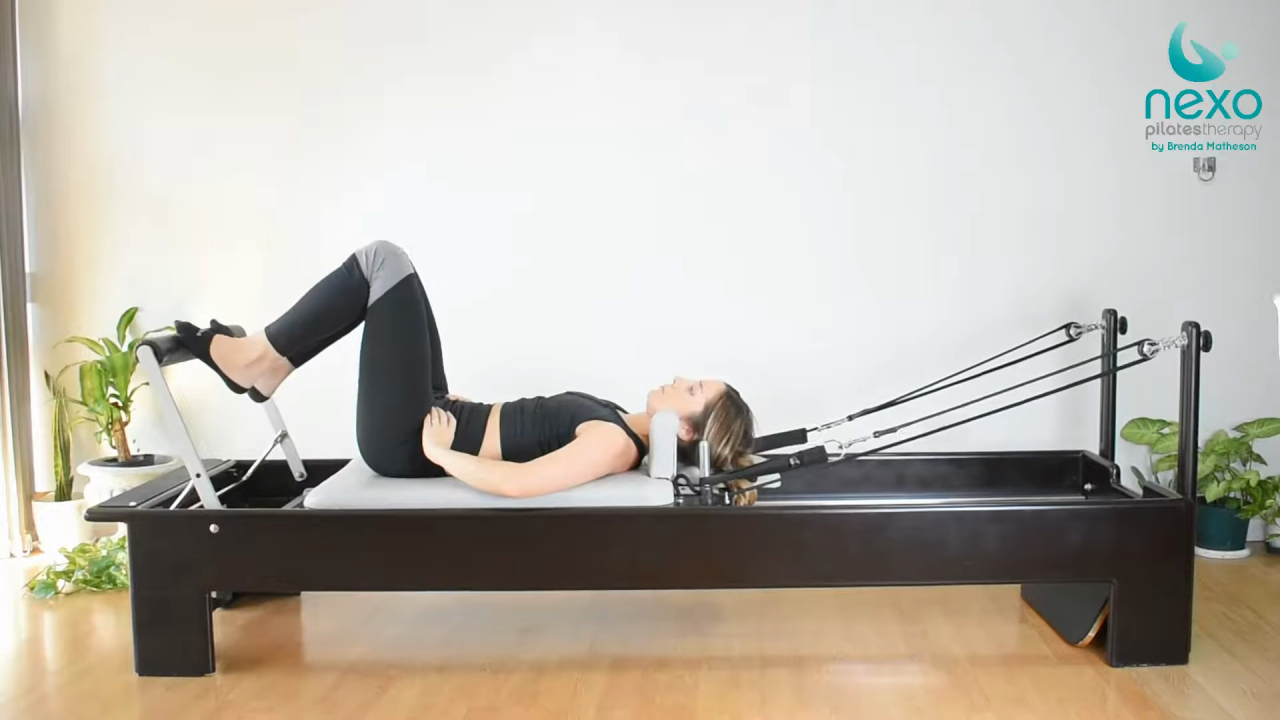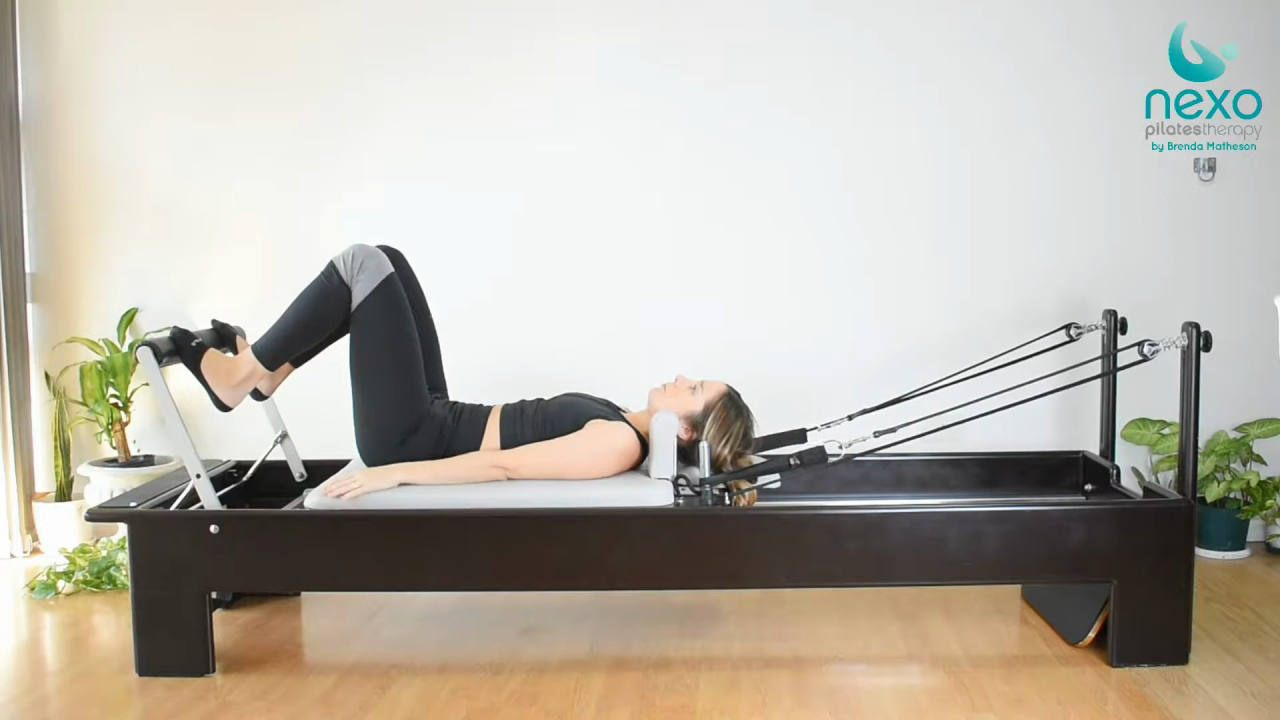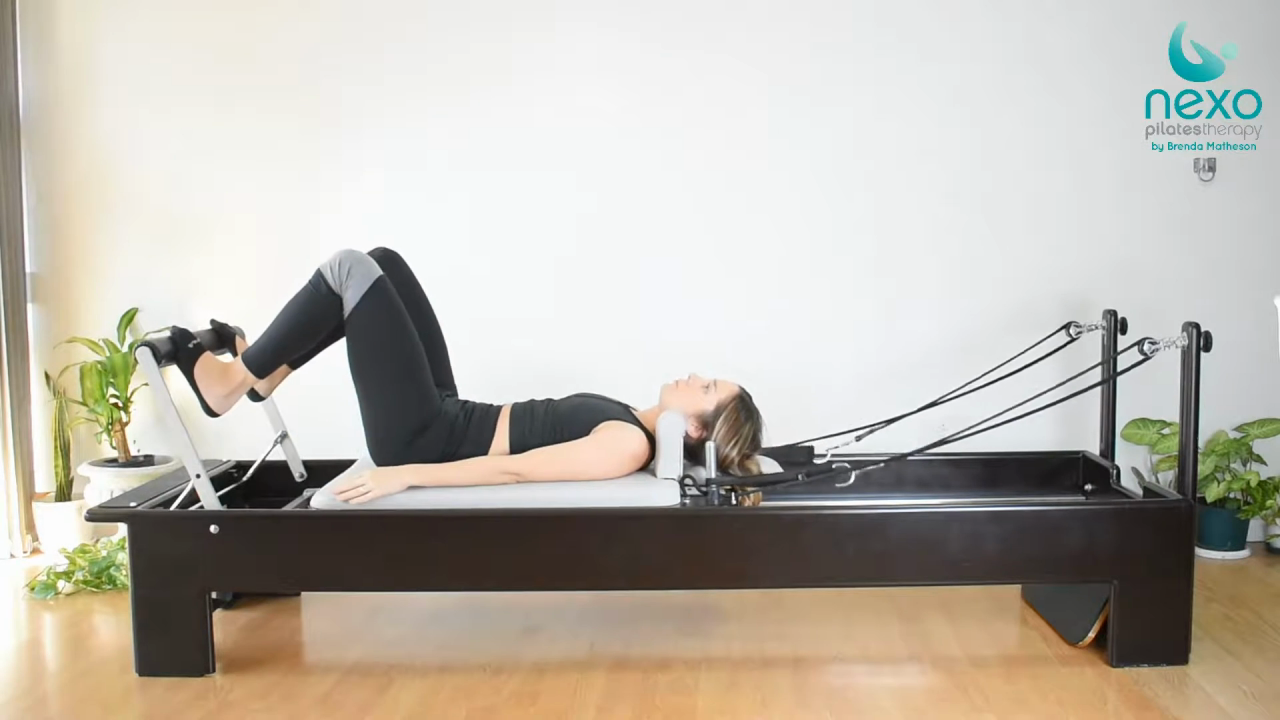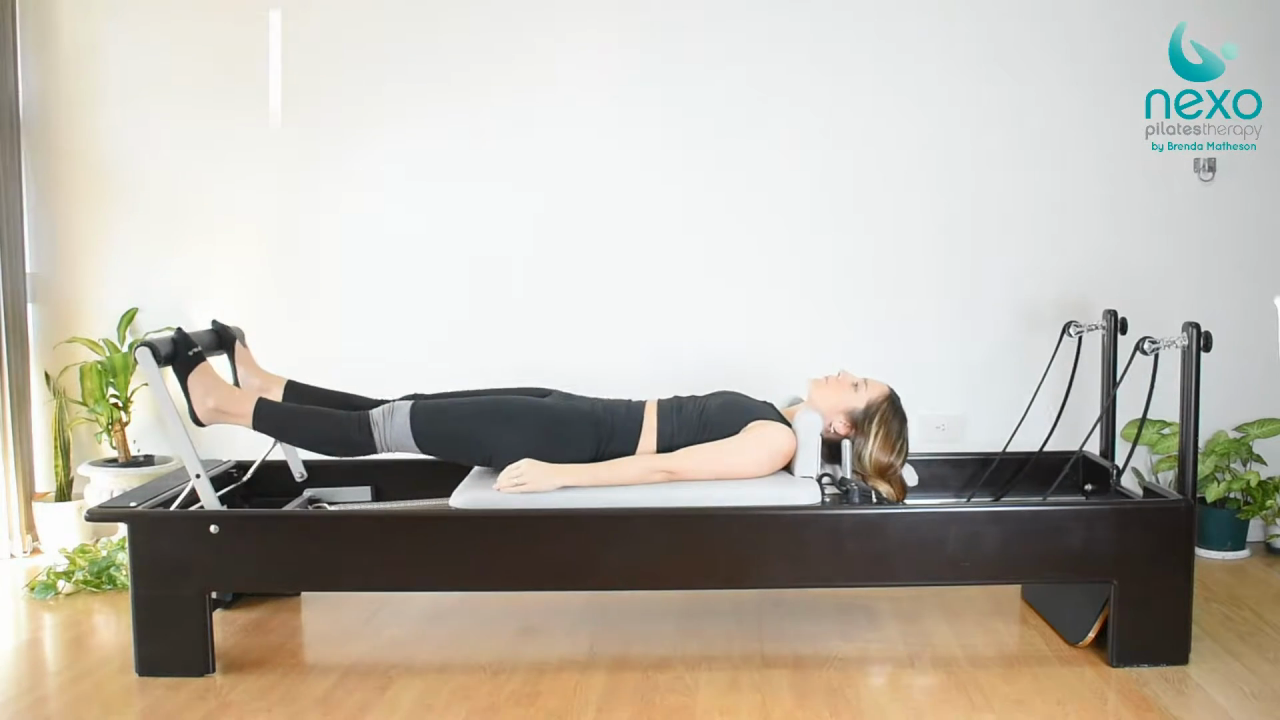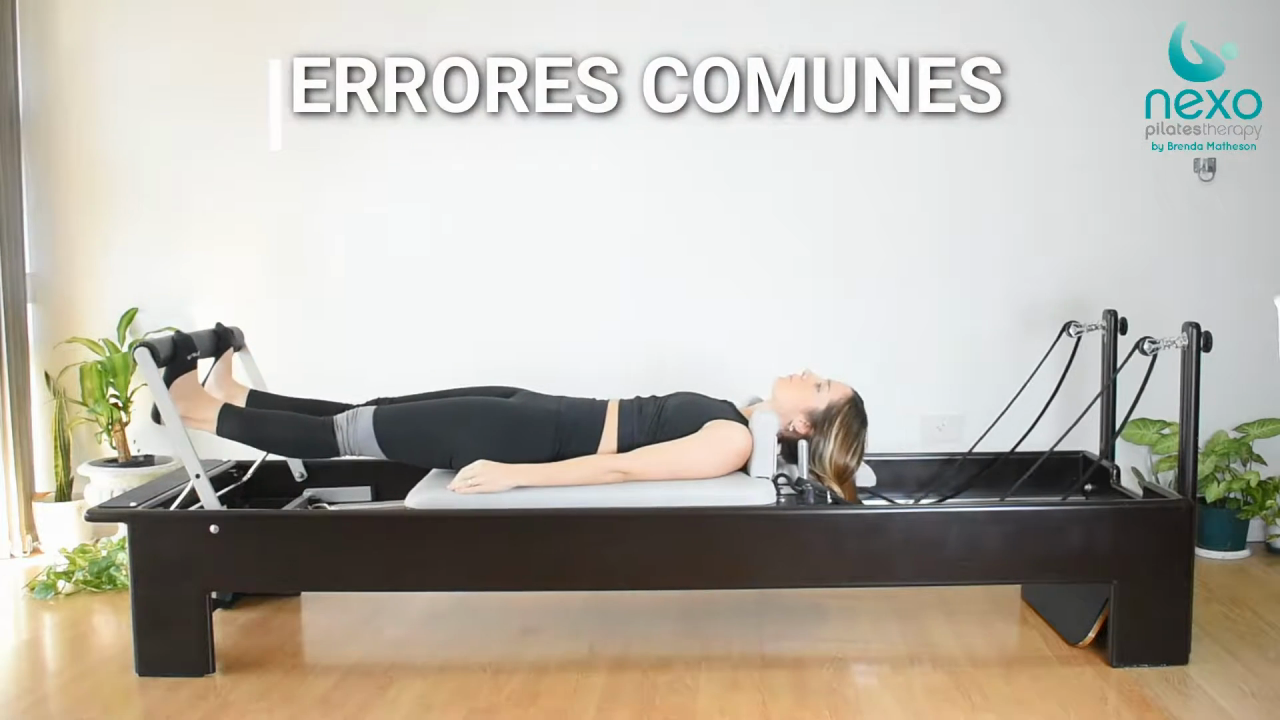
dt=1s
person 1, frame 1
left shoulder: (615, 448)
right shoulder: (619, 425)
left elbow: (516, 483)
left wrist: (441, 455)
left hip: (408, 442)
right hip: (440, 420)
left knee: (382, 262)
right knee: (389, 265)
left ankle: (250, 357)
right ankle: (270, 366)
person 1, frame 2
left shoulder: (617, 447)
right shoulder: (622, 424)
left elbow: (503, 466)
left wrist: (395, 473)
left hip: (409, 438)
right hip: (438, 419)
left knee: (362, 266)
right knee: (383, 261)
left ankle: (242, 375)
right ankle: (267, 369)
person 1, frame 3
left shoulder: (629, 447)
right shoulder: (632, 423)
left elbow: (516, 471)
left wrist: (406, 474)
left hip: (422, 440)
right hip: (448, 419)
left knee: (350, 269)
right knee: (380, 264)
left ankle: (233, 381)
right ankle: (264, 371)
person 1, frame 4
left shoulder: (776, 445)
right shoulder: (772, 417)
left elbow: (667, 468)
left wrist: (562, 475)
left hip: (574, 439)
right hip: (578, 415)
left knee: (386, 426)
right knee: (396, 412)
left ankle: (224, 403)
right ankle: (258, 385)
person 1, frame 5
left shoulder: (733, 446)
right shoulder: (734, 416)
left elbow: (624, 469)
left wrist: (515, 475)
left hip: (534, 439)
right hip: (540, 413)
left knee: (342, 436)
right knee: (366, 415)
left ankle: (197, 408)
right ankle: (229, 394)
